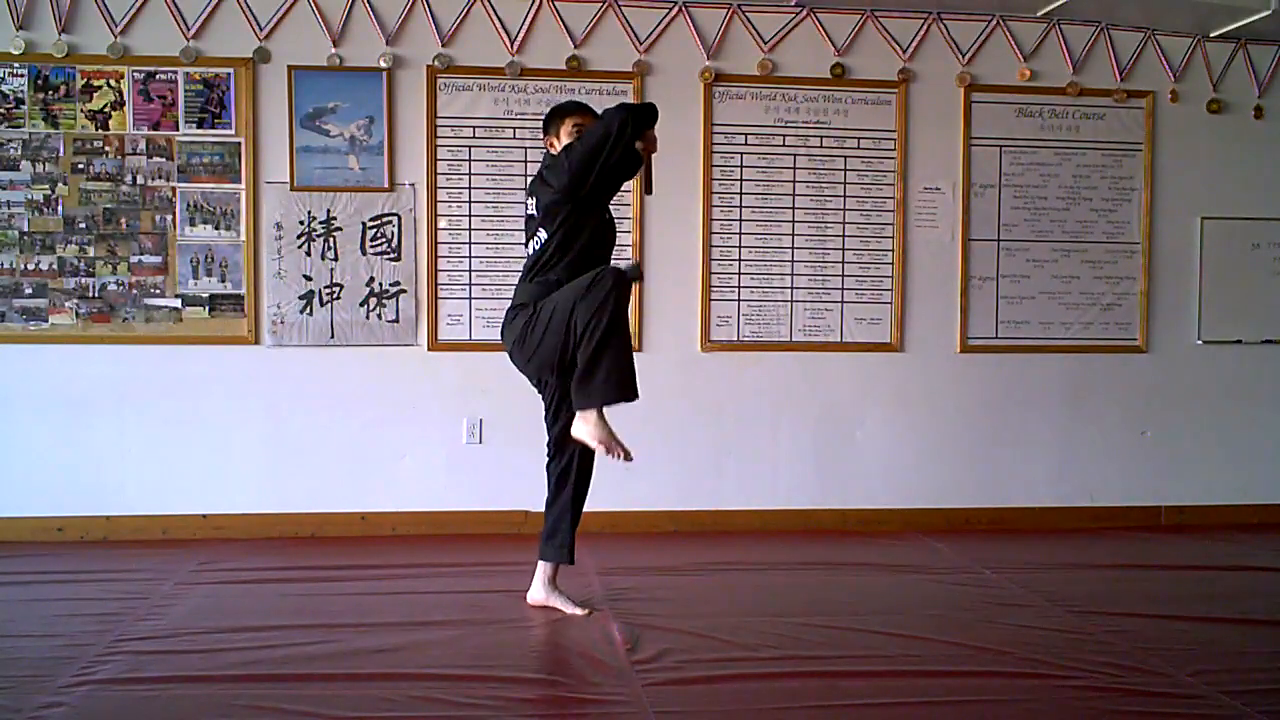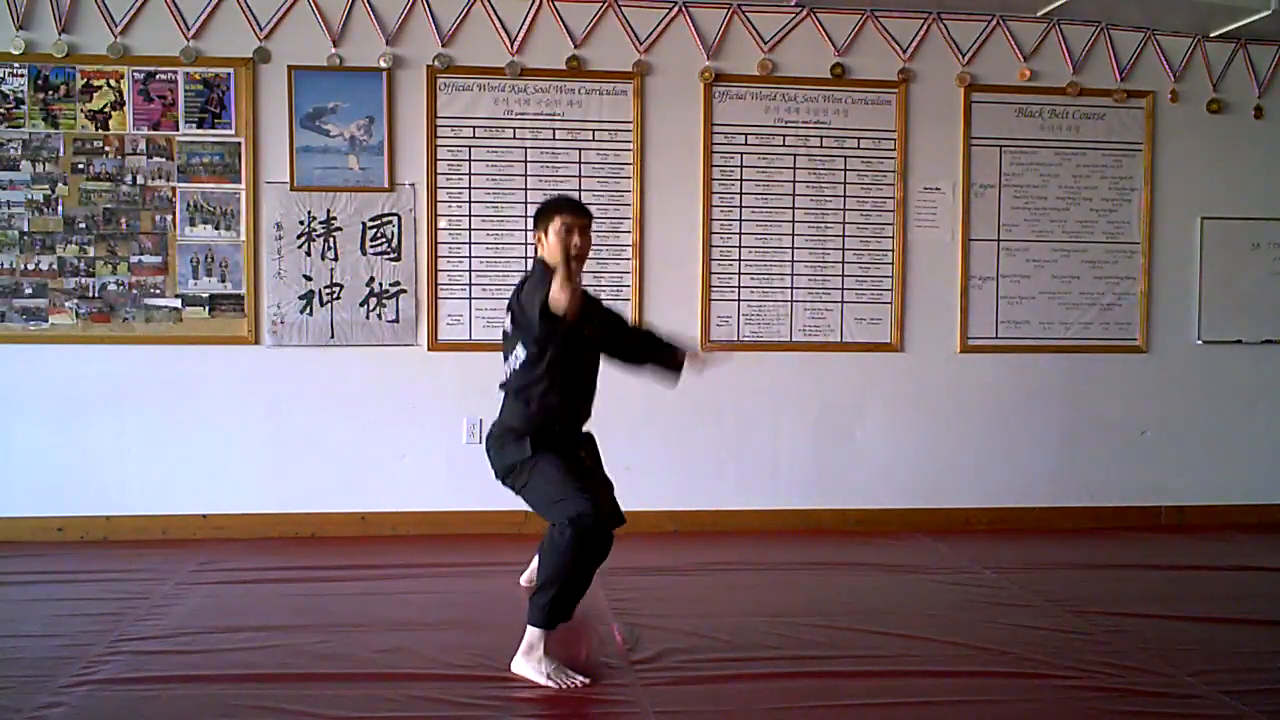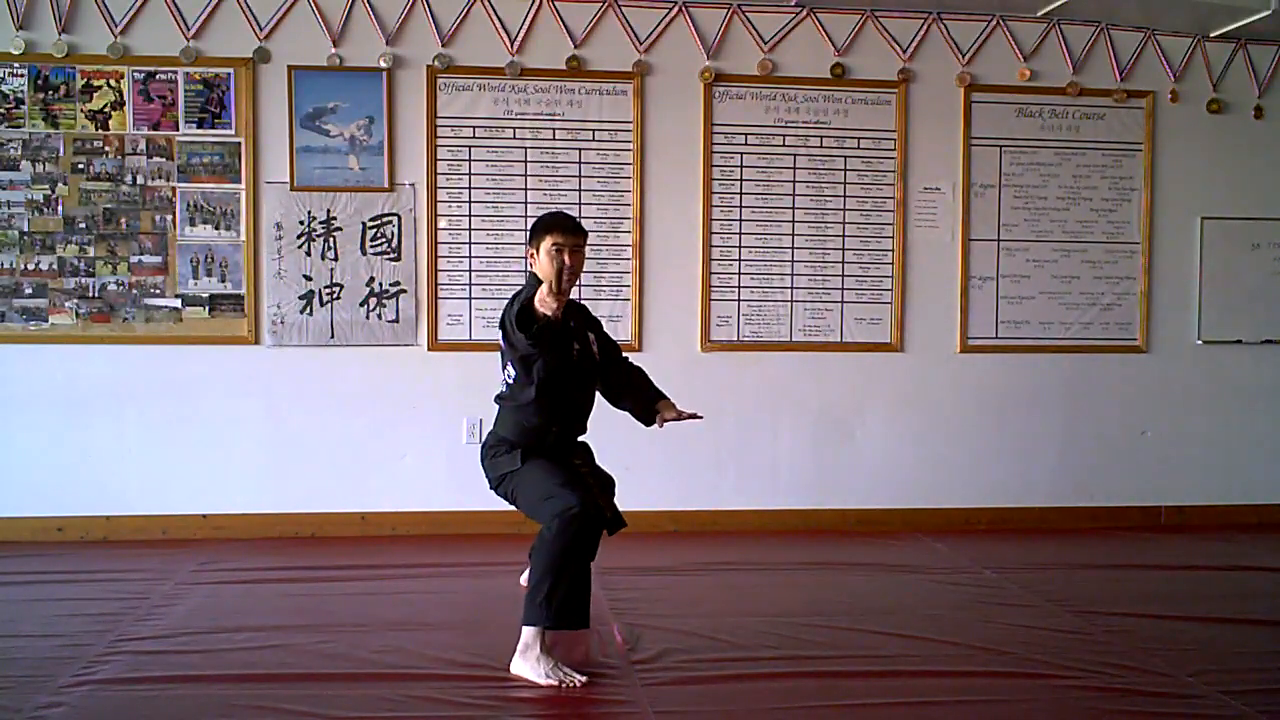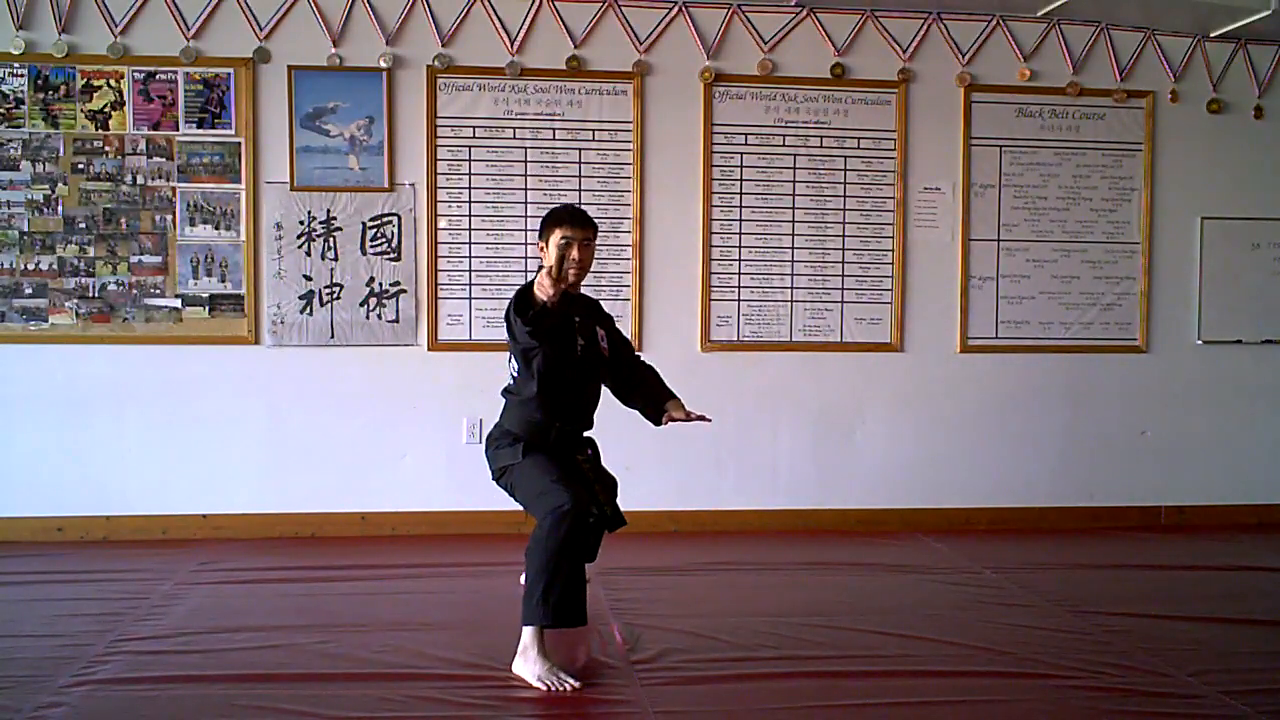
dt=0.5s
person 1, frame 1
left shoulder: (589, 184)
right shoulder: (559, 174)
left elbow: (619, 155)
right elbow: (621, 123)
left wrist: (638, 150)
right wrist: (642, 124)
left hip: (560, 330)
right hip: (534, 322)
left knee: (567, 458)
right knee: (607, 288)
left ankle: (546, 581)
right ankle: (588, 417)
person 1, frame 2
left shoulder: (583, 305)
right shoulder: (533, 292)
left elbow: (629, 339)
right elbow: (546, 311)
left wrist: (676, 357)
right wrist: (559, 304)
left hip: (561, 443)
right hip: (523, 444)
left knee: (597, 509)
right knee: (585, 517)
left ankle: (542, 570)
right ankle: (533, 650)
person 1, frame 3
left shoulder: (580, 317)
right shoulder: (525, 307)
left elbow: (615, 371)
right elbow: (527, 327)
left wrist: (658, 406)
right wrist: (542, 310)
left hip: (560, 448)
right hip: (516, 452)
left knee: (598, 494)
right knee: (571, 512)
left ankle: (541, 571)
right ankle: (531, 650)
person 1, frame 4
left shoulder: (592, 313)
right shoulder: (531, 305)
left elbow: (626, 368)
right elbow: (532, 322)
left wrist: (667, 404)
right wrist: (542, 297)
left hip: (567, 443)
right hip: (521, 445)
left knee: (597, 501)
right knee: (566, 509)
left ankle: (540, 570)
right ankle: (531, 650)
